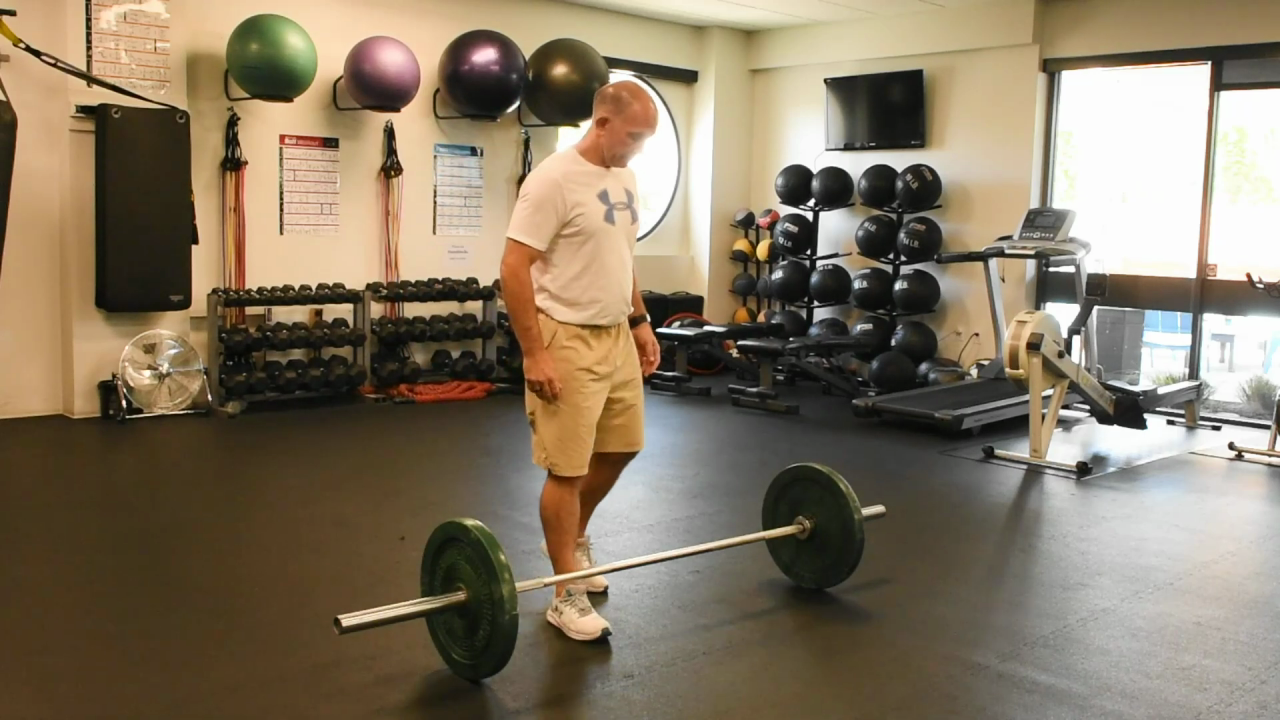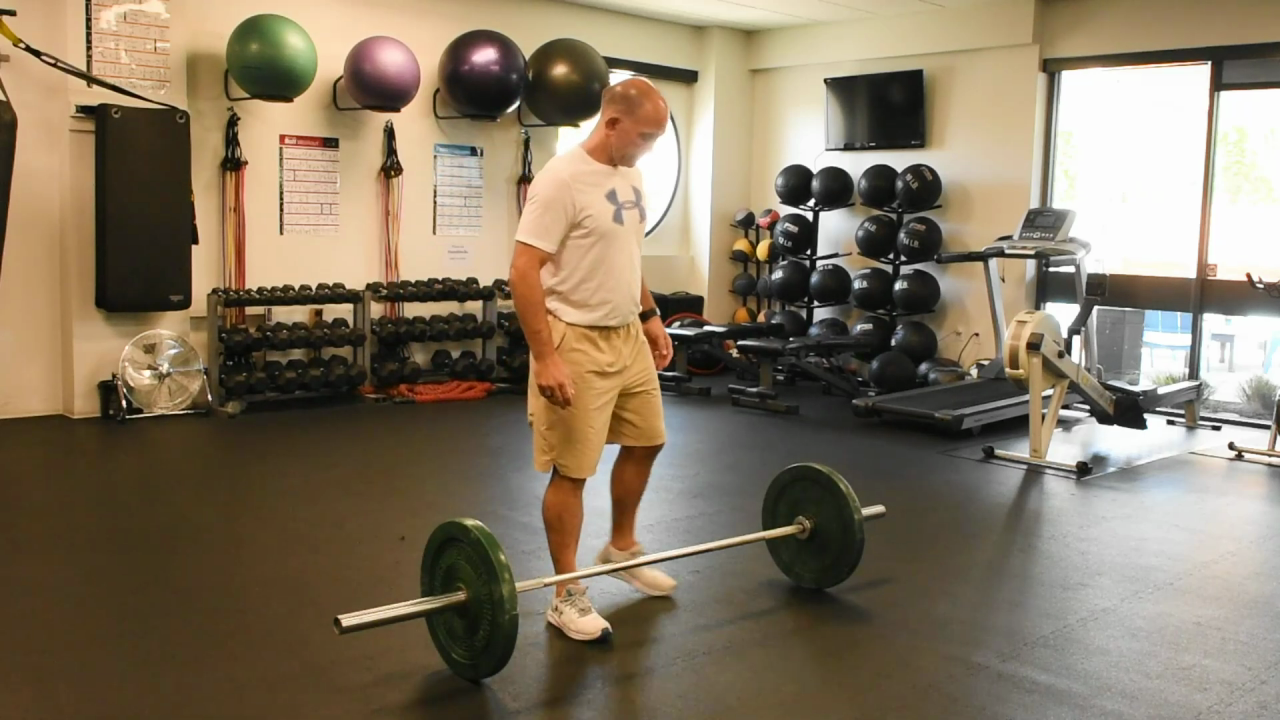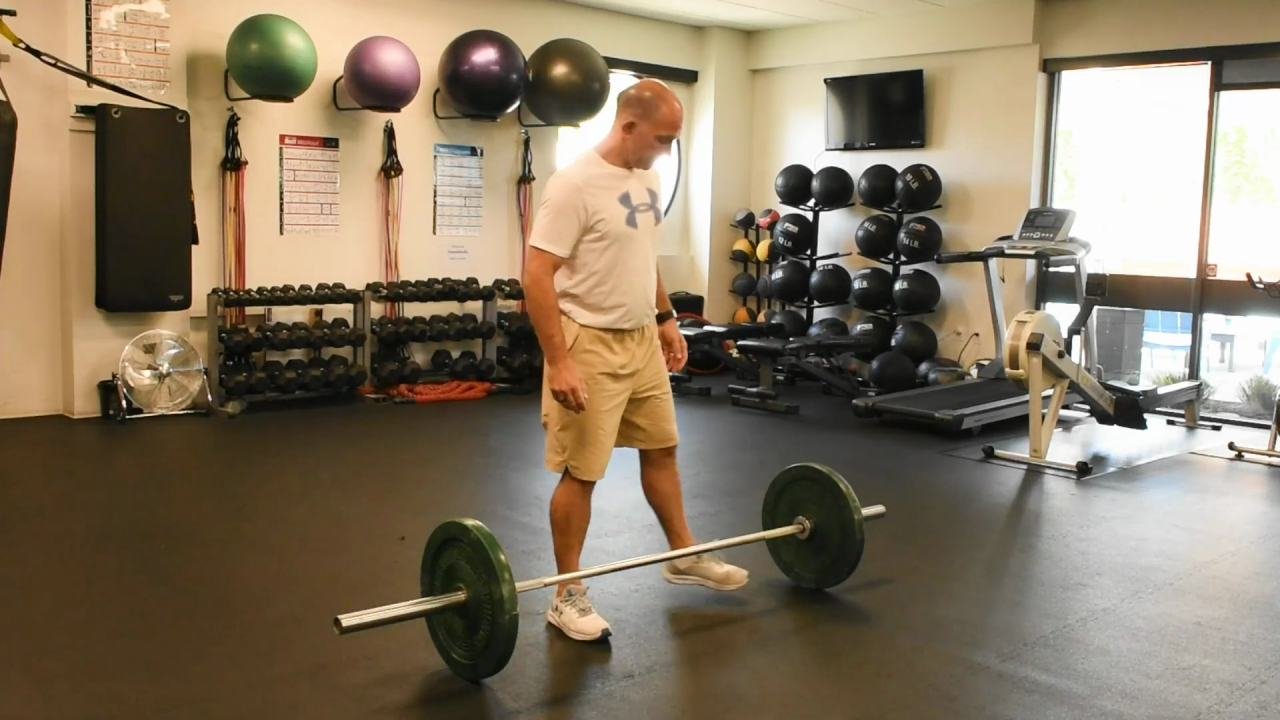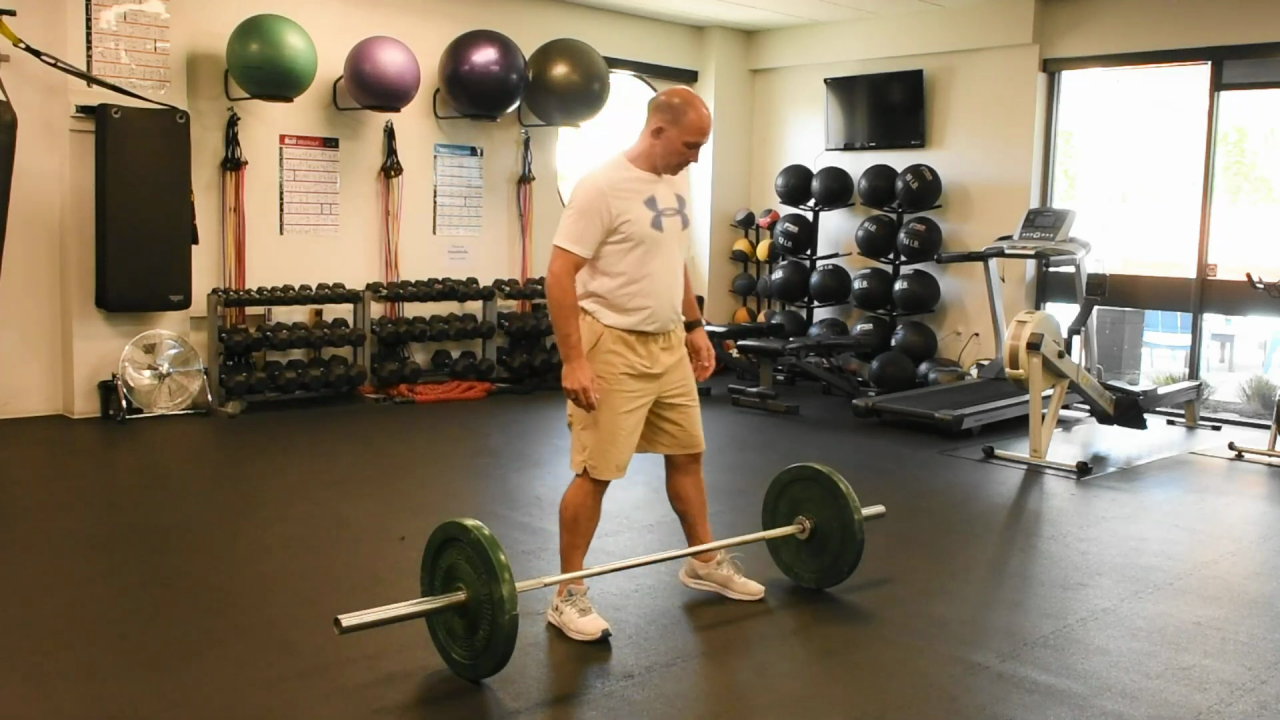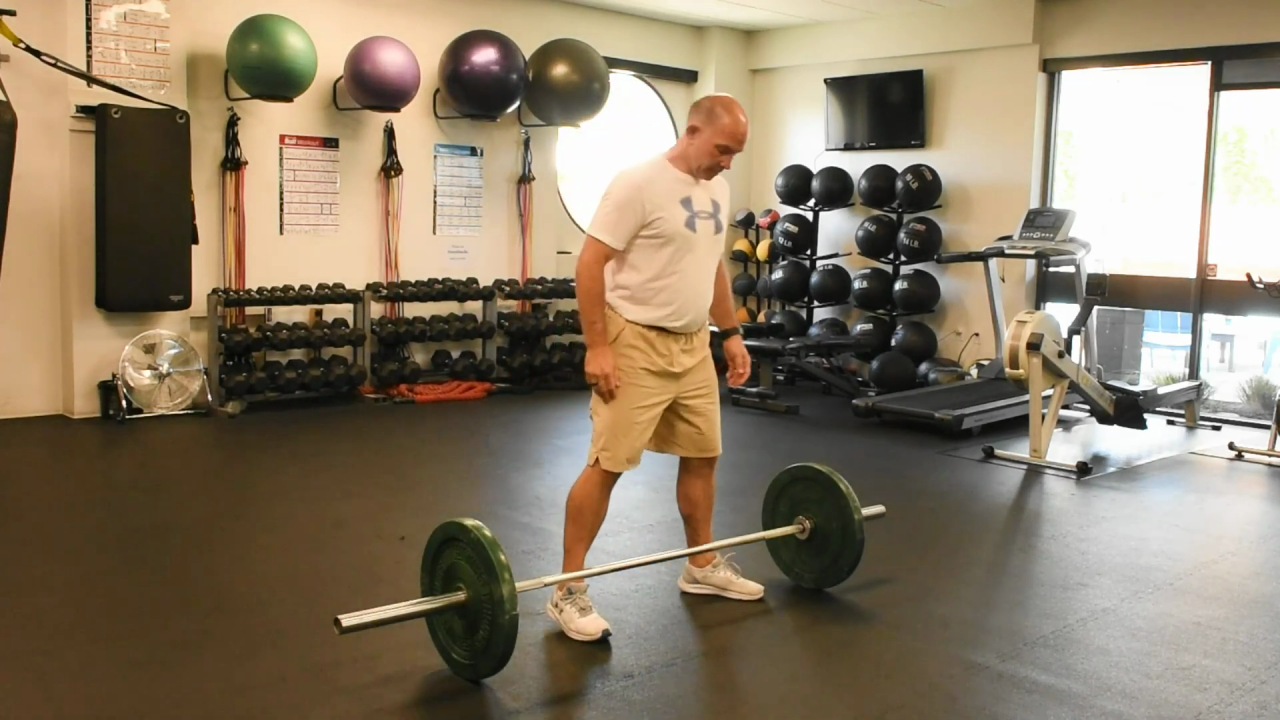
dt=0.2s
person 1, frame 1
left shoulder: (624, 180)
right shoulder: (554, 180)
right elbow: (514, 267)
left wrist: (640, 321)
right wrist: (535, 352)
left hip: (615, 337)
right hip: (567, 340)
left knee: (621, 449)
right knee: (566, 468)
left ankle: (573, 540)
right ankle: (567, 594)
person 1, frame 2
left shoulder: (629, 177)
right shoulder: (561, 181)
right elbow: (524, 271)
left wrist: (649, 316)
right wrist: (546, 357)
left hip: (626, 337)
right hip: (576, 342)
left knee: (647, 441)
right knee: (571, 471)
left ankle: (622, 546)
right ankle: (567, 595)
person 1, frame 3
left shoulder: (645, 180)
right shoulder: (575, 185)
right elbow: (537, 275)
left wrist: (665, 319)
right wrist: (559, 361)
left hip: (640, 339)
right hip: (591, 345)
left knee: (661, 447)
right knee: (581, 472)
left ankle: (685, 554)
right ankle: (566, 595)
person 1, frame 4
left shoulder: (676, 185)
right shoulder: (602, 188)
right elbow: (560, 274)
left wrist: (694, 328)
right wrist: (574, 360)
left hip: (667, 345)
right hip: (614, 347)
left knee: (688, 454)
right knee: (596, 471)
left ankle: (704, 561)
right ankle: (567, 595)
person 1, frame 5
left shoulder: (716, 189)
right shoulder: (638, 185)
right elbow: (589, 264)
left wrist: (731, 334)
right wrist: (598, 347)
left hip: (693, 346)
right hip: (637, 343)
left knee: (703, 455)
right knee: (607, 464)
left ankle: (702, 565)
right ankle: (567, 591)
